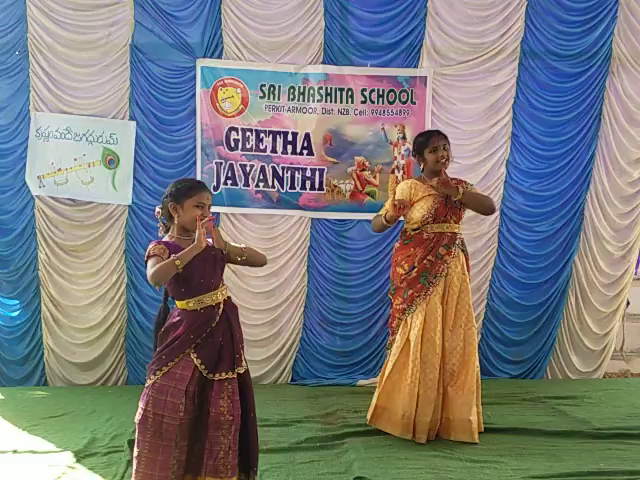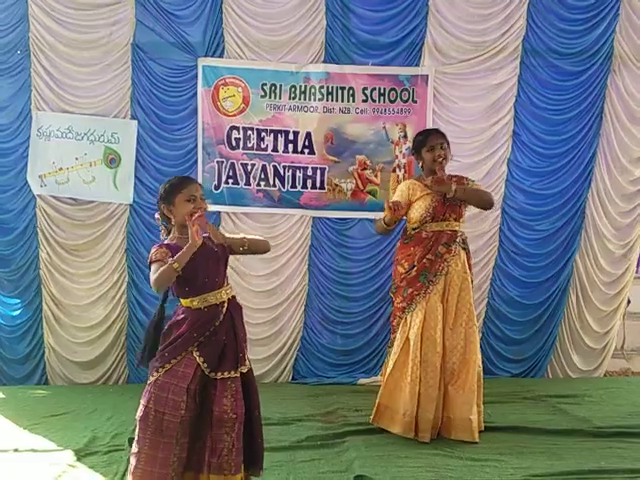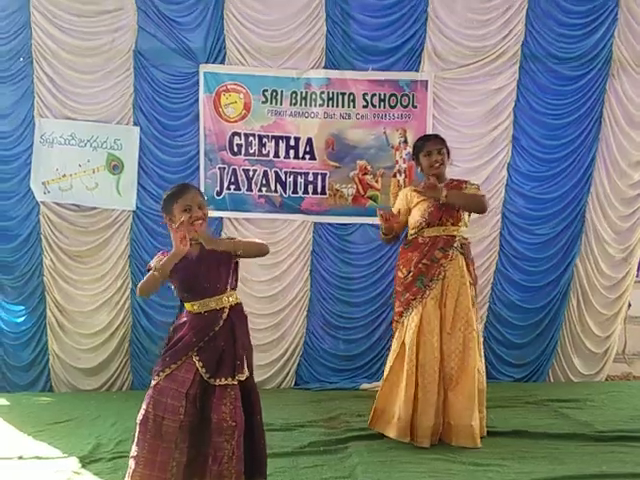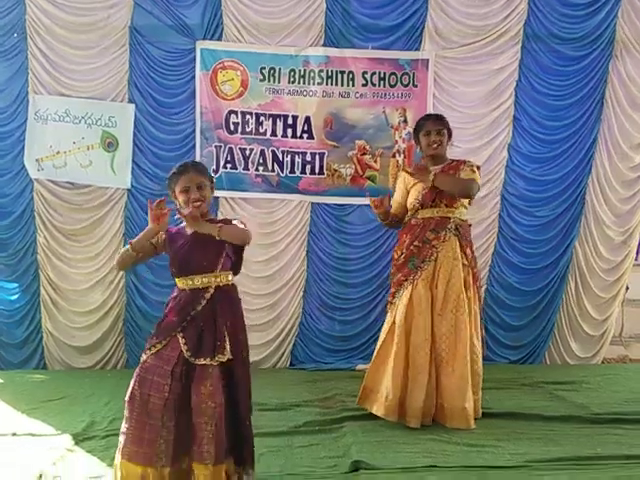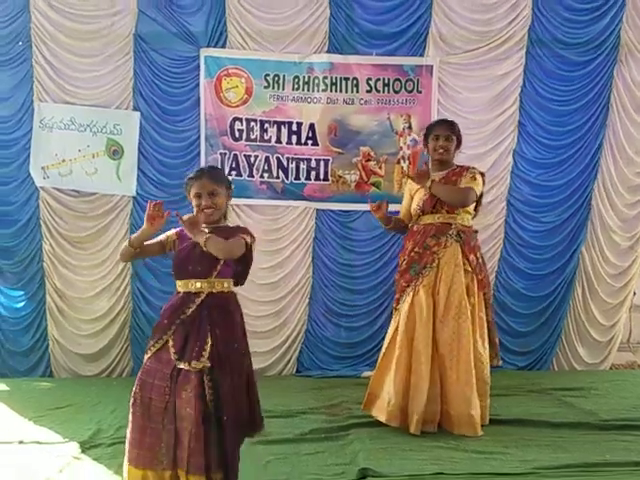
dt=0.2s
person 1, frame 1
left shoulder: (459, 185)
right shoulder: (409, 186)
left elbow: (490, 207)
right elbow: (377, 225)
left wrist: (455, 192)
right wrist: (391, 216)
left hip: (451, 269)
right hip: (416, 268)
left knee: (453, 339)
right knee: (417, 336)
left ankle: (450, 415)
right ankle: (413, 415)
person 1, frame 2
left shoulder: (461, 183)
right shoulder: (408, 187)
left elbow: (488, 201)
right elbow: (380, 228)
left wrist: (449, 188)
right wrist: (389, 219)
left hip: (454, 268)
right hip: (418, 268)
left knee: (455, 337)
right knee: (419, 335)
left ankle: (452, 414)
right ankle: (415, 414)
person 1, frame 3
left shoulder: (463, 187)
right shoulder: (409, 194)
left elbow: (482, 205)
right elbow: (391, 236)
left wrist: (441, 194)
right wrist: (386, 227)
left hip: (456, 273)
right hip: (419, 272)
left knee: (457, 342)
right knee: (419, 339)
left ankle: (456, 419)
right ankle: (418, 418)
person 1, frame 4
left shoulder: (464, 168)
right shoulder: (408, 177)
left elbow: (469, 190)
right elbow: (397, 219)
left wrist: (430, 177)
right wrist: (383, 213)
left hip: (454, 255)
right hip: (415, 254)
left knee: (452, 323)
right knee: (413, 321)
left ankle: (450, 401)
right ankle: (412, 399)
person 1, frame 5
left shoulder: (470, 174)
right shoulder: (414, 182)
left elbow: (463, 199)
right elbow: (404, 224)
left wrist: (430, 184)
right wrist: (385, 219)
left hip: (458, 261)
right hip: (420, 260)
left knee: (457, 330)
right knee: (417, 328)
left ankle: (457, 408)
right ankle: (417, 407)
person 2, frame 1
left shoulder: (213, 245)
right shoulder: (161, 248)
left elbow: (260, 260)
right elbow: (155, 278)
left wrist: (223, 246)
right wrist: (195, 246)
left hip: (220, 334)
right hip: (186, 334)
left knee: (218, 415)
right knee: (167, 411)
person 2, frame 2
left shoulder: (217, 242)
right shoulder: (164, 251)
left elbow: (264, 247)
right elbow: (158, 284)
left wrist: (221, 238)
right wrist: (191, 246)
left hip: (225, 332)
right hip: (190, 333)
left knee: (222, 413)
right knee: (167, 409)
person 2, frame 3
left shoulder: (226, 247)
right shoulder: (172, 258)
left elbow: (263, 249)
right elbow: (144, 291)
left wrist: (215, 244)
right wrist: (177, 254)
left hip: (228, 339)
right hip: (192, 340)
left knee: (225, 421)
right knee: (165, 415)
person 2, frame 4
left shoulder: (227, 226)
right shoulder: (170, 235)
left elbow: (243, 237)
right elbow: (122, 263)
left wrist: (201, 226)
right wrist: (151, 231)
left hip: (219, 319)
right hip: (181, 319)
left knee: (212, 401)
right knee: (155, 392)
person 2, frame 5
left shoulder: (239, 234)
right shoulder: (180, 235)
left elbow: (225, 252)
right elbow: (126, 255)
left wrist: (198, 233)
right wrist: (148, 229)
left hip: (217, 324)
right hip: (180, 323)
left knee: (208, 404)
right knee: (155, 398)
